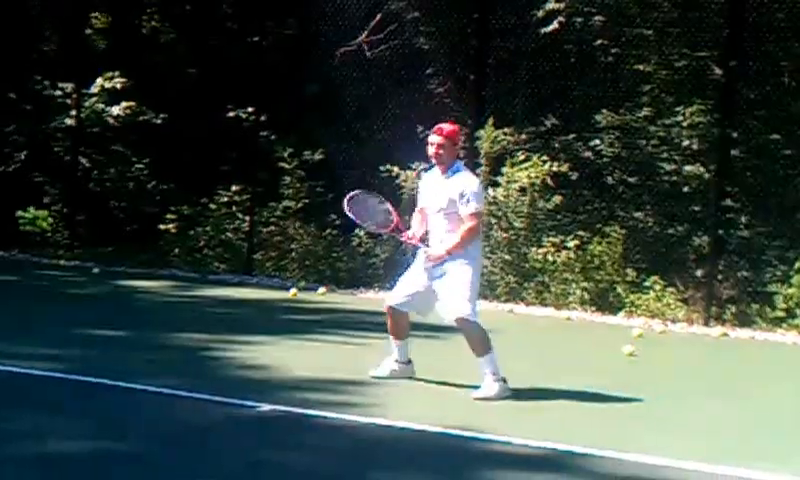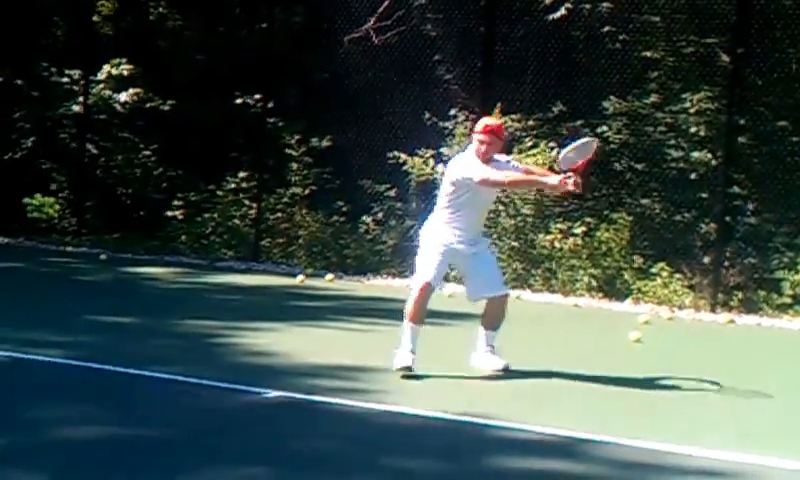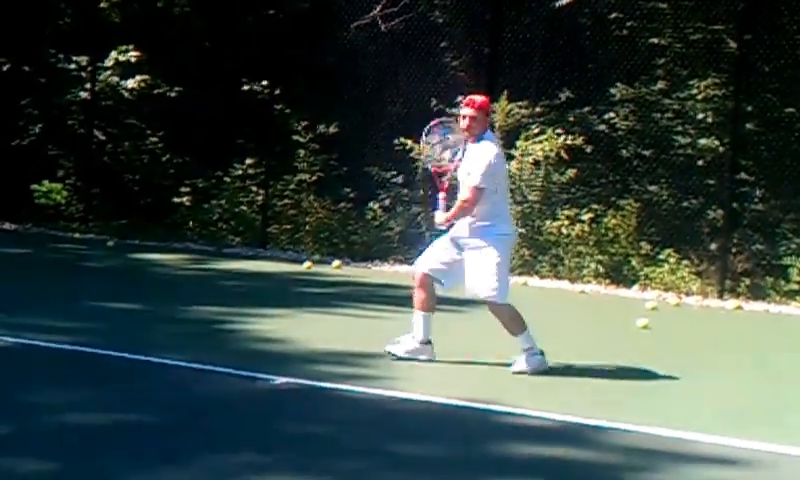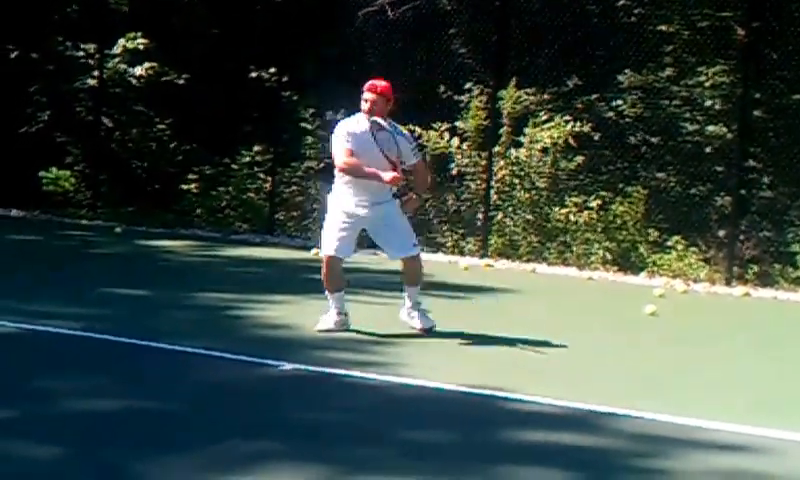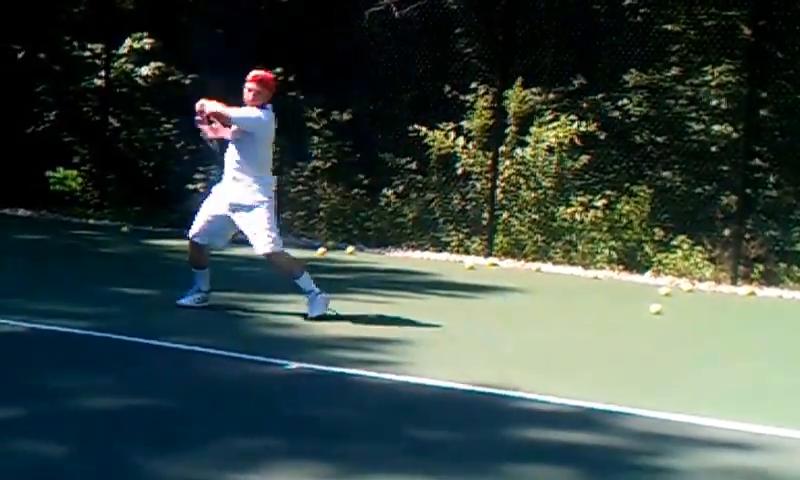
dt=1s
person 1, frame 1
left shoulder: (466, 183)
right shoulder: (427, 179)
left elbow: (473, 226)
left wrist: (445, 252)
right wrist: (416, 230)
left hip: (460, 260)
right hip: (431, 258)
left knee: (463, 317)
right knee: (394, 306)
left ankle: (494, 379)
right ankle: (401, 362)
person 1, frame 2
left shoulder: (500, 163)
right shoulder: (463, 164)
left elbow: (530, 172)
right elbow: (504, 180)
left wrist: (561, 179)
right wrist: (550, 181)
left hip: (473, 241)
right hip: (440, 237)
left knee: (498, 296)
right knee: (423, 286)
left ankle: (483, 350)
right ankle: (406, 350)
person 1, frame 3
left shoulder: (485, 152)
right shoulder: (474, 146)
left elbow: (469, 199)
left wrist: (447, 218)
left hip: (490, 236)
right hip: (465, 231)
left knee: (493, 298)
right knee: (422, 274)
left ankle: (532, 353)
right ankle: (421, 341)
person 1, frame 4
right shoulder: (347, 128)
left elbow: (420, 170)
right elbow: (343, 163)
left wrist: (416, 195)
right wrist: (381, 175)
left hip: (383, 204)
right hip: (345, 203)
left knee: (411, 257)
right knee: (331, 257)
left ankle: (412, 308)
right ankle: (338, 312)
person 1, frame 5
left shoulder: (258, 117)
right shoulder: (248, 111)
left elbow: (214, 109)
left wrist: (205, 106)
right wrist: (217, 129)
left hip: (254, 195)
right hip: (228, 190)
left knee: (271, 252)
right knee: (198, 239)
left ankle: (314, 295)
right ankle: (201, 290)
